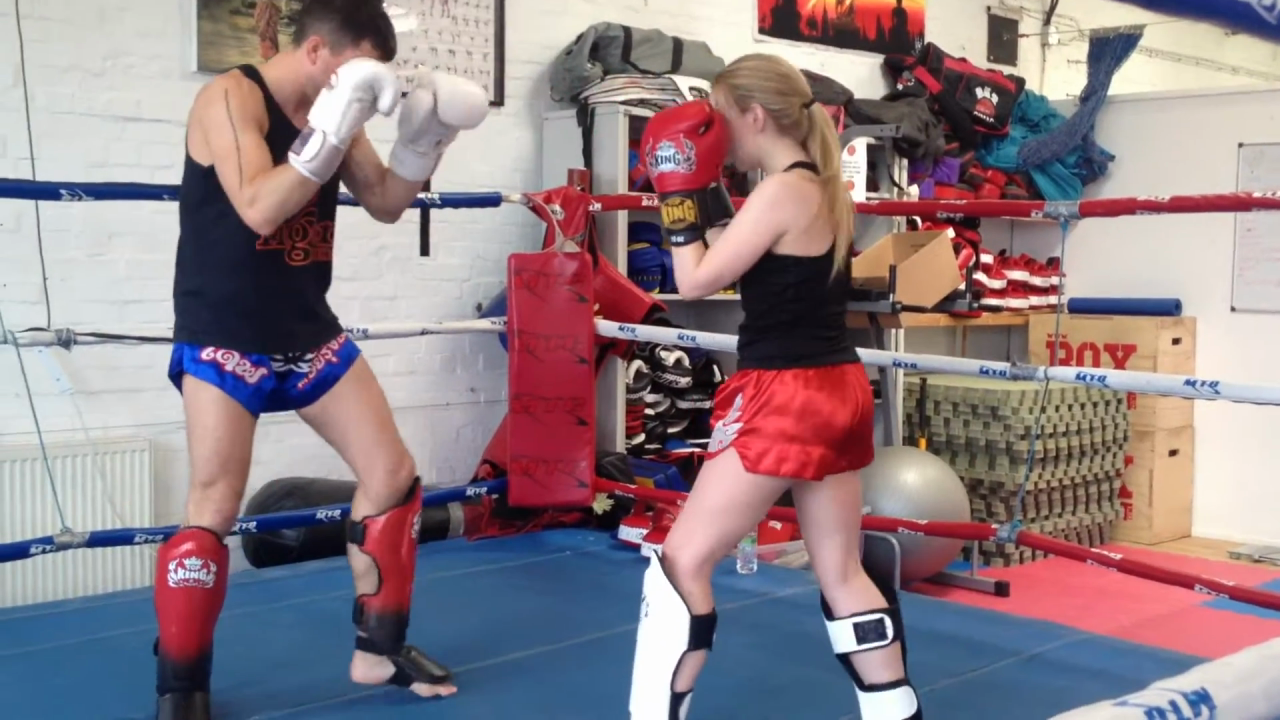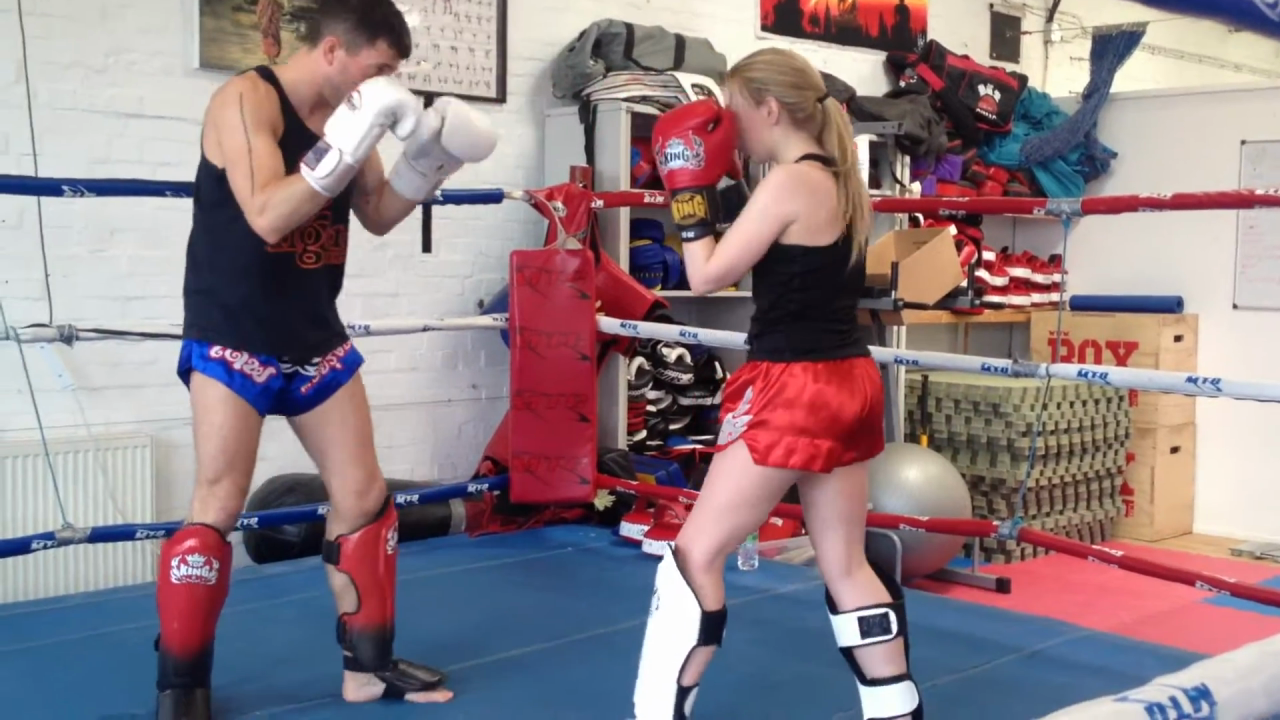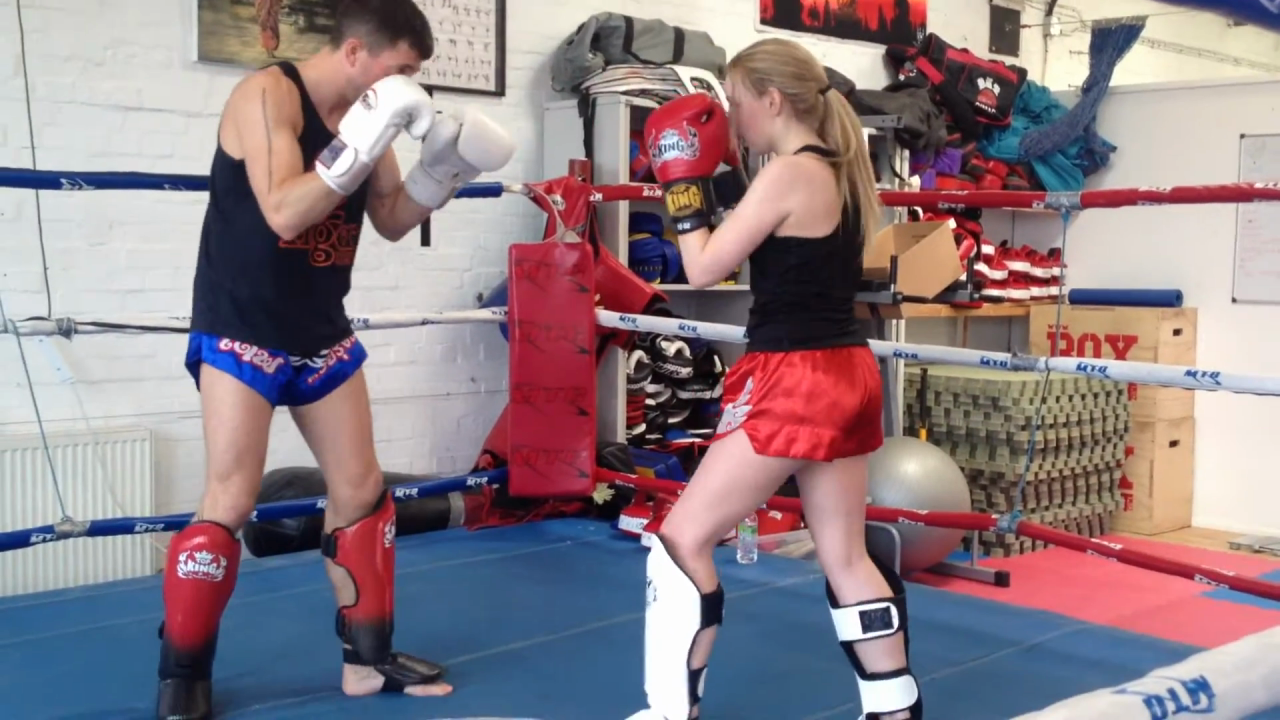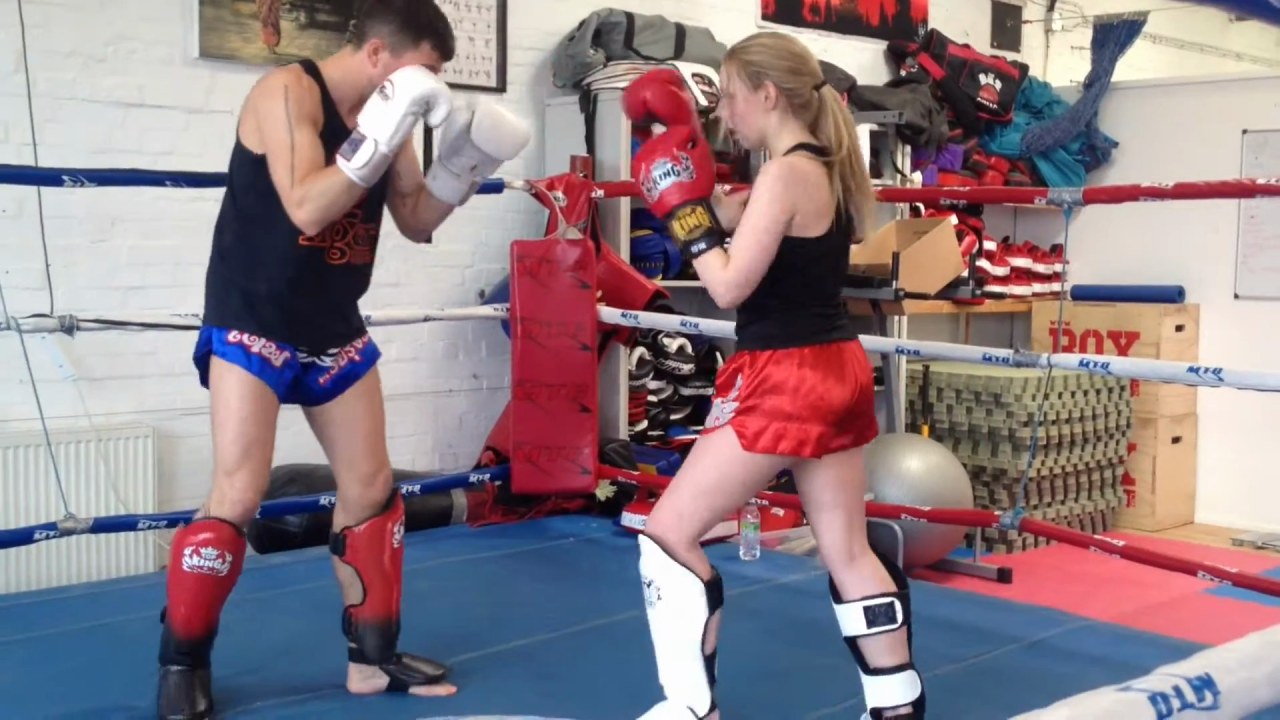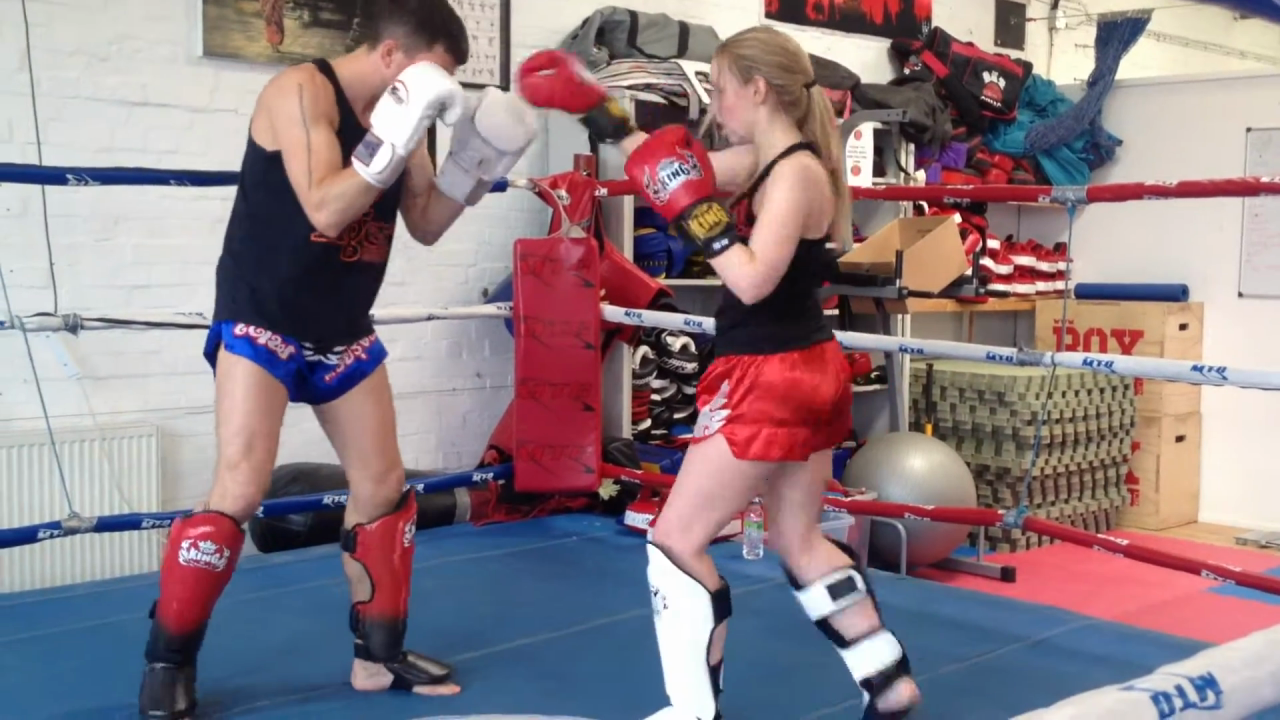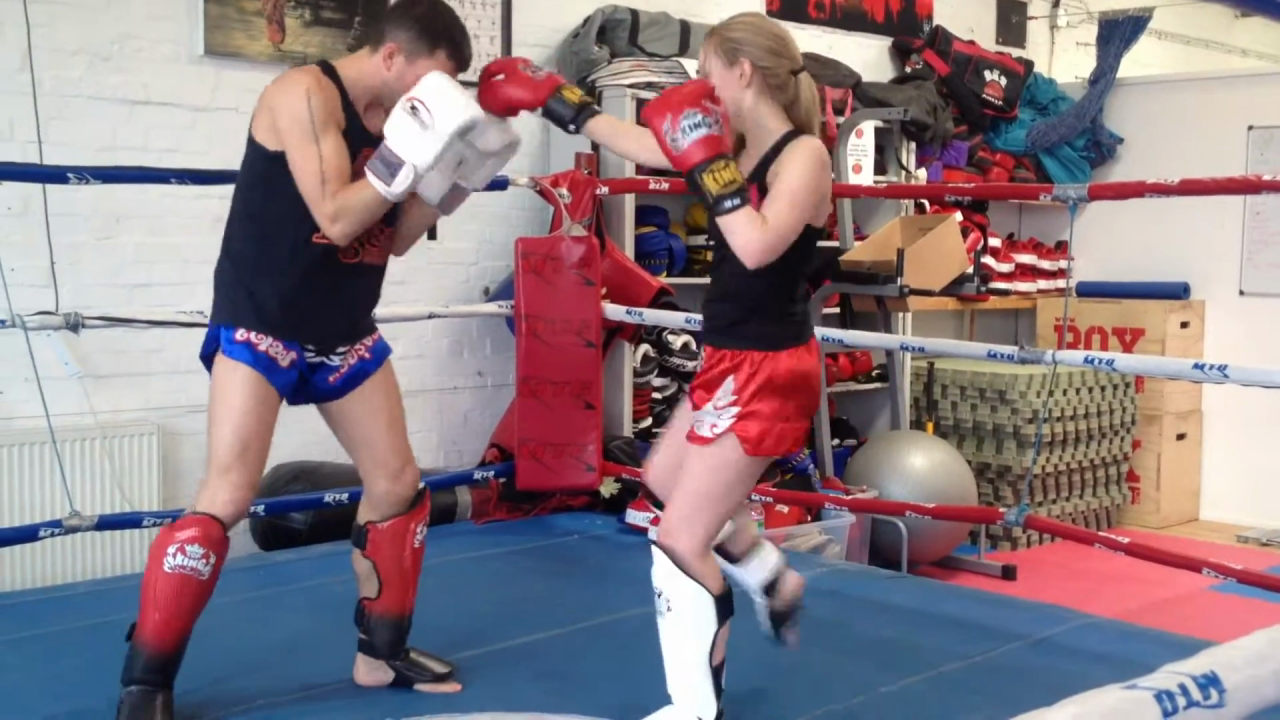
dt=0.1s
person 1, frame 1
left shoulder: (333, 109)
right shoulder: (231, 98)
left elbow: (382, 204)
right elbow: (259, 210)
left wrist: (422, 138)
right wrist: (332, 128)
left hip: (310, 333)
right hip: (223, 337)
left knee: (391, 477)
right knee: (213, 510)
left ankle: (380, 647)
person 1, frame 2
left shoulder: (344, 114)
right shoulder: (246, 99)
left elbow: (379, 216)
right elbow: (267, 217)
left wrist: (428, 159)
right wrist: (345, 144)
left hip: (315, 337)
right hip: (232, 337)
left knee: (361, 499)
right knee: (217, 507)
person 1, frame 3
left shoulder: (369, 112)
right shoulder: (266, 95)
left elbow: (392, 220)
right elbow: (284, 212)
left wrist: (446, 167)
right wrist: (363, 142)
left hip: (321, 331)
right hip: (241, 329)
left knee: (360, 492)
right knee: (228, 503)
left ankle: (367, 656)
person 1, frame 4
left shoulder: (382, 109)
right shoulder: (287, 92)
left elbow: (415, 222)
right elbow: (306, 209)
left wrist: (462, 162)
right wrist: (380, 134)
left hip: (334, 330)
right hip: (253, 324)
left knee: (370, 491)
right knee: (236, 497)
left ankle: (373, 656)
right ankle: (184, 662)
person 1, frame 5
left shoulder: (397, 114)
right shoulder: (301, 91)
left elbow: (424, 227)
right elbow: (329, 211)
left wrist: (478, 163)
right wrist: (397, 136)
left hip: (343, 330)
right hip: (262, 320)
left knee: (382, 490)
right knee: (236, 495)
left ankle: (379, 655)
right ankle: (168, 660)
person 1, frame 6
left shoulder: (395, 114)
right shoulder: (306, 94)
left elbow: (396, 234)
right elbow: (336, 220)
left wrist: (459, 165)
right wrist: (412, 150)
left hip: (344, 331)
right hip: (261, 323)
left knee: (398, 486)
right knee: (225, 500)
left ankle: (381, 650)
person 2, frame 1
left shoulder: (781, 192)
right shoulder: (823, 186)
left elbow: (694, 283)
left wrist: (678, 189)
right wrist: (705, 189)
left hip: (783, 398)
right hip: (838, 390)
left knee: (684, 558)
right knee: (839, 569)
person 2, frame 2
left shoulder: (790, 182)
right shoulder: (838, 179)
left elbow: (706, 277)
left wrist: (689, 185)
right wrist: (714, 184)
left hip: (792, 391)
right hip: (847, 383)
left knee: (697, 553)
right knee: (844, 563)
person 2, frame 3
left shoulder: (789, 174)
right shoulder: (841, 172)
left elbow: (704, 267)
left wrist: (685, 168)
right wrist: (713, 159)
left hip: (793, 382)
right hip: (847, 374)
left knee: (683, 535)
right knee: (844, 554)
person 2, frame 4
left shoulder: (785, 174)
right shoulder: (828, 166)
left elbow: (729, 288)
right elbow: (740, 219)
left wrist: (682, 201)
right wrist: (686, 134)
left hip: (782, 379)
right hip: (836, 370)
left knee: (669, 530)
right knee: (846, 549)
person 2, frame 5
left shoulder: (798, 169)
right shoulder: (779, 157)
left elbow: (750, 284)
right elbow: (677, 156)
left wrist: (697, 208)
right wrist: (595, 106)
left hip: (767, 380)
right hip: (803, 372)
left knee: (676, 542)
right knee: (800, 540)
person 2, frame 6
left shoulder: (805, 154)
right shoulder: (741, 145)
left elbow: (757, 249)
right elbow: (642, 146)
left wrist: (709, 164)
right wrist: (552, 99)
left hip: (765, 373)
right hip: (742, 366)
left knee: (681, 541)
right knee: (665, 478)
right ankle: (771, 578)
